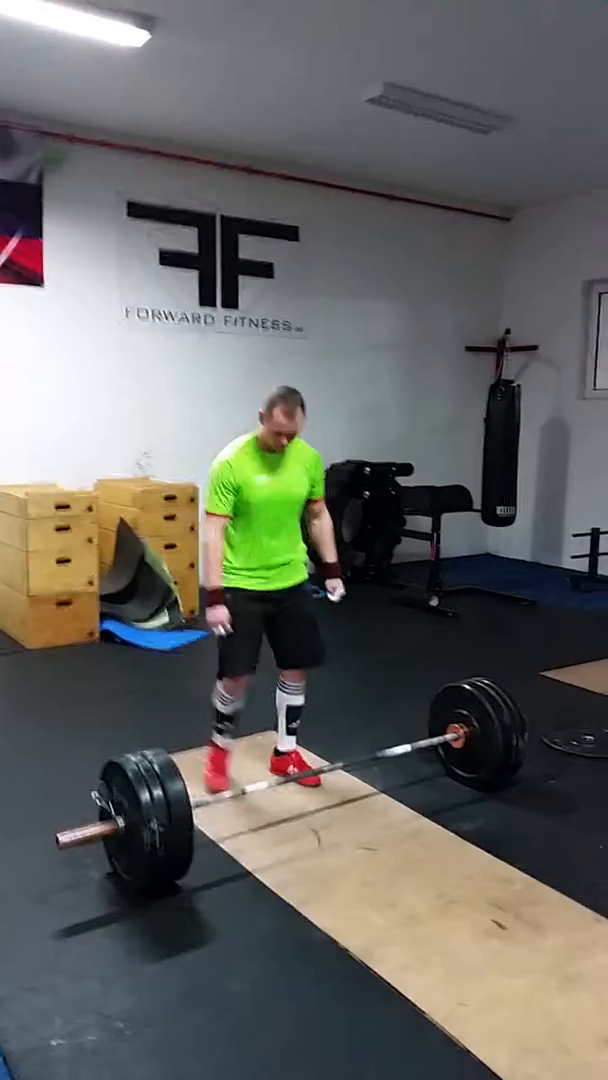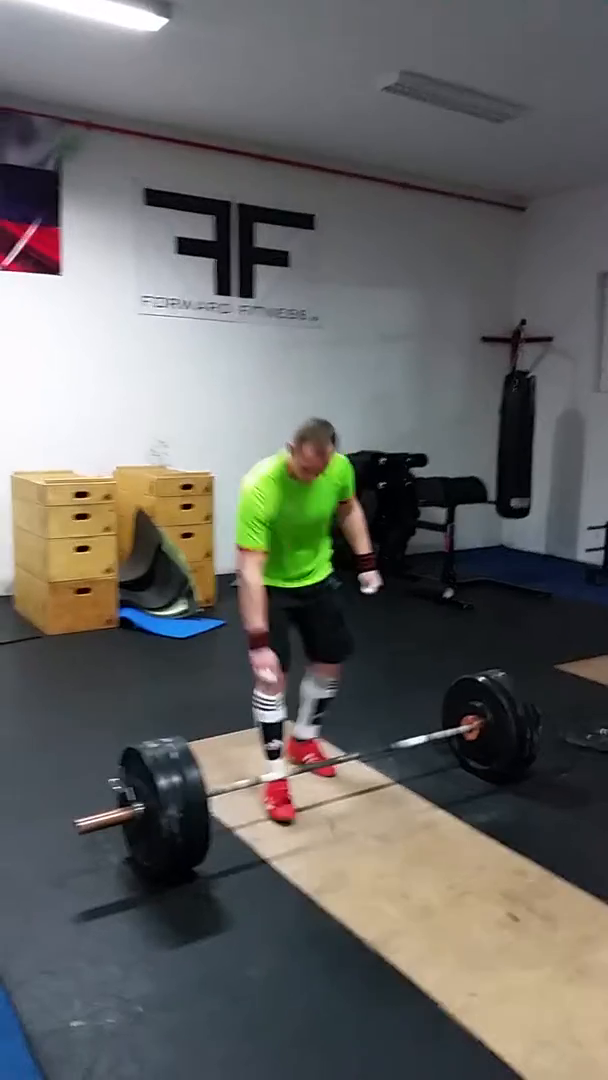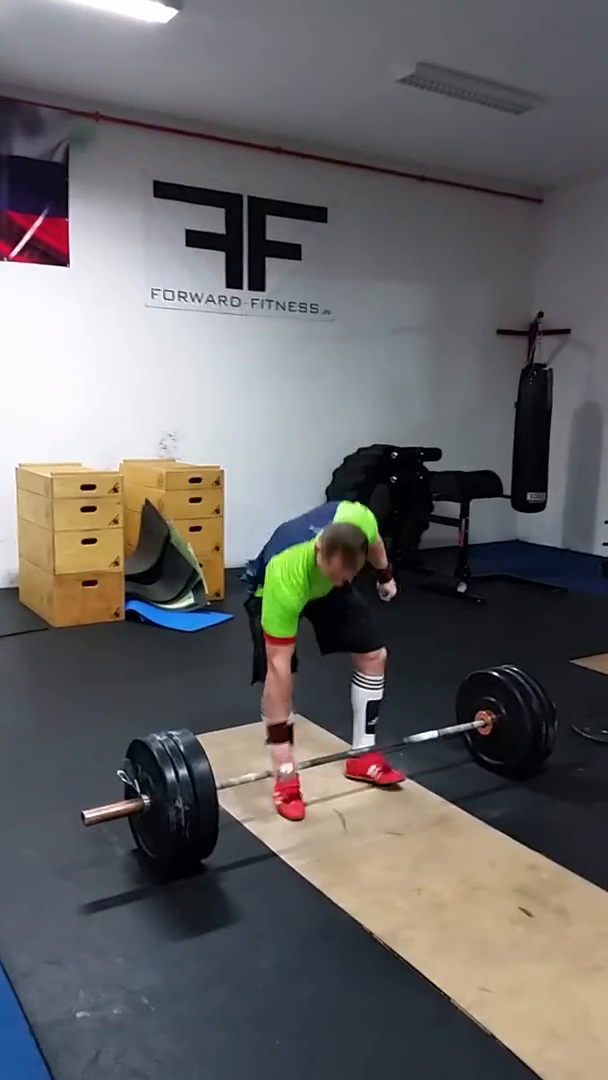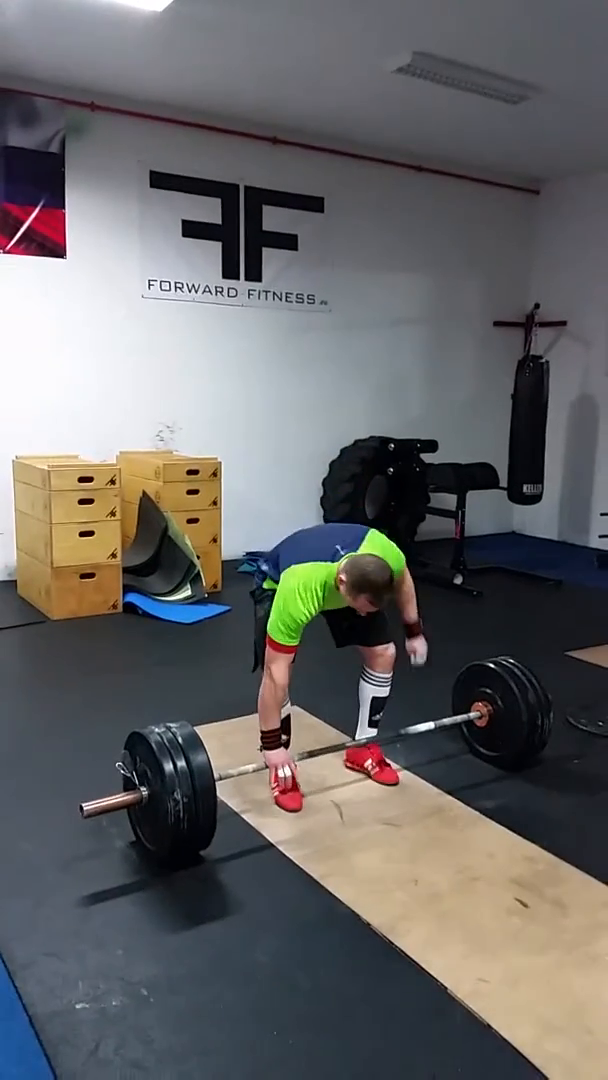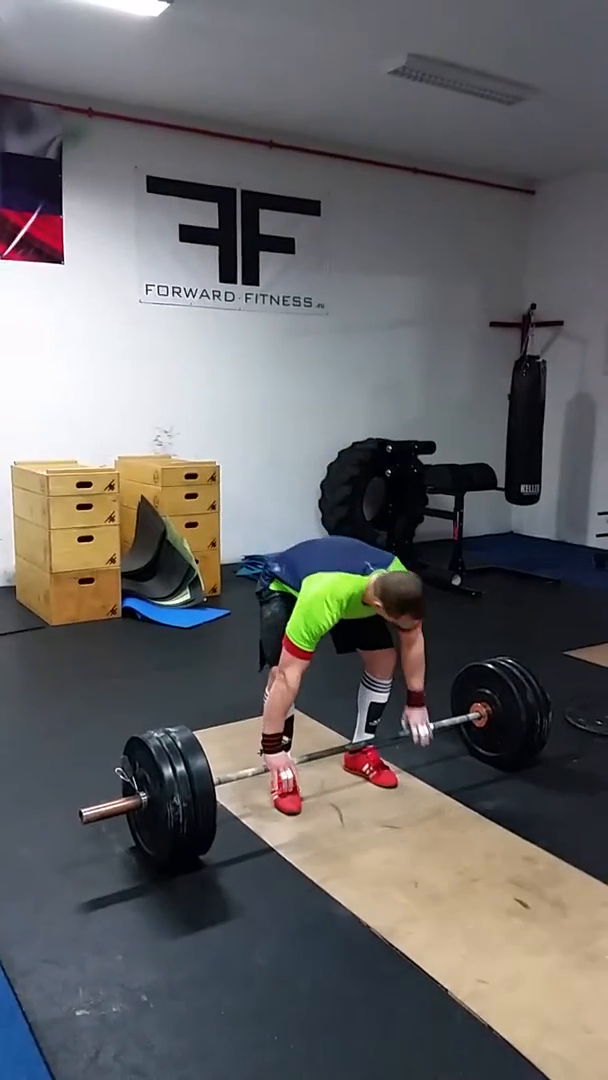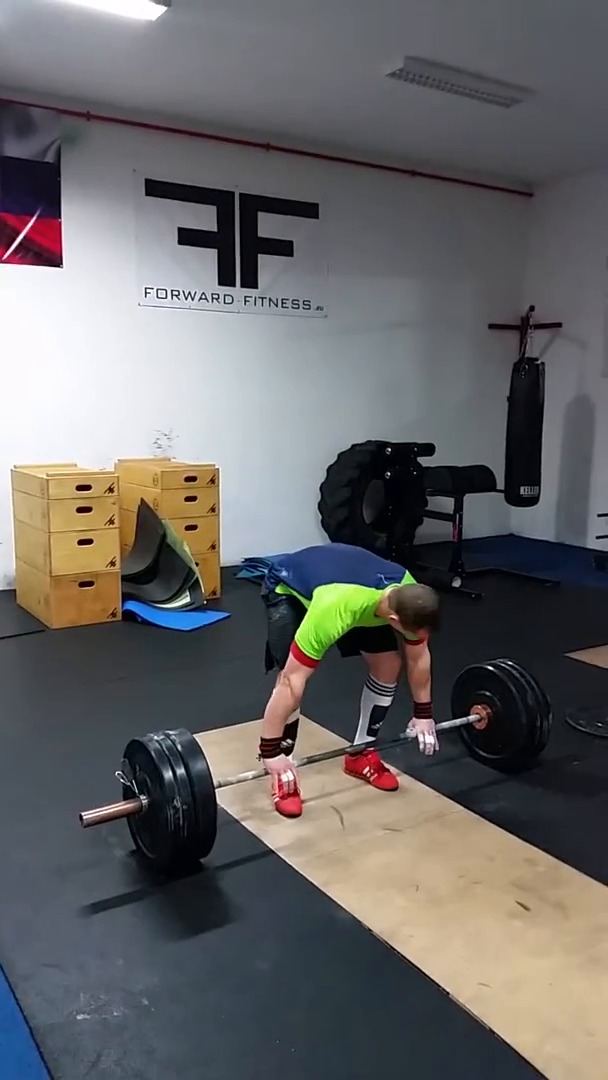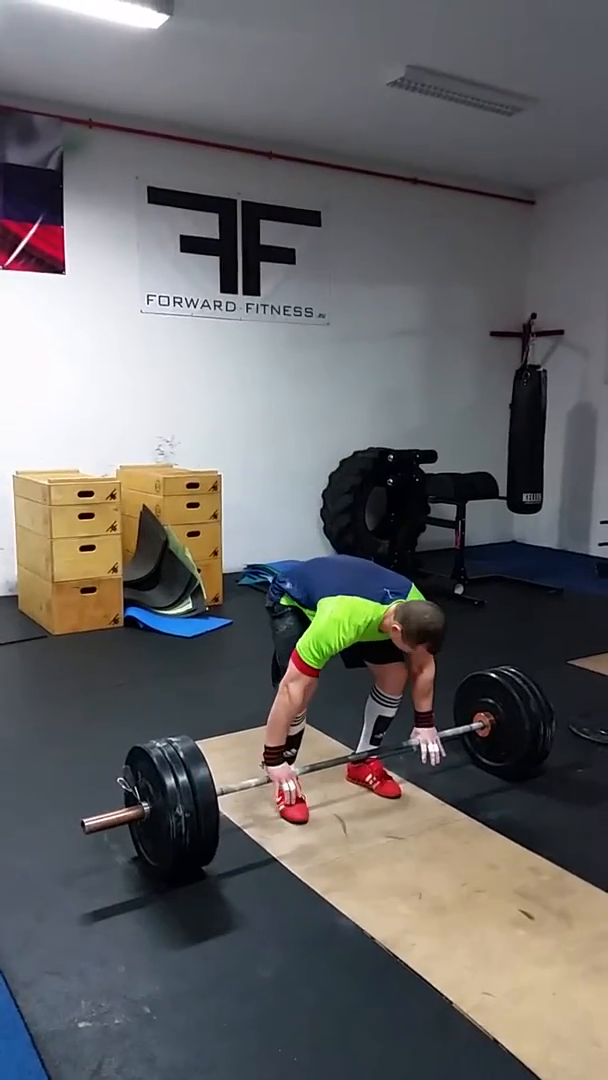
dt=0.3s
person 1, frame 1
left shoulder: (309, 458)
right shoulder: (231, 463)
left elbow: (317, 515)
right elbow: (213, 533)
left wrist: (332, 568)
right wrist: (215, 598)
left hip: (291, 584)
right hip: (239, 586)
left knee: (295, 671)
right knee: (236, 675)
left ankle: (286, 751)
right ankle: (220, 745)
person 1, frame 2
left shoulder: (339, 468)
right shoulder: (260, 489)
left elbow: (350, 510)
right elbow: (250, 570)
left wrist: (366, 562)
right wrist: (258, 641)
left hip: (316, 577)
right hip: (270, 585)
left knee: (329, 662)
right knee: (271, 677)
left ankle: (304, 739)
right ankle: (276, 776)
person 1, frame 3
left shoulder: (359, 521)
right shoulder: (284, 579)
right elbow: (278, 666)
left wrist: (384, 576)
right wrist: (278, 739)
left hip: (326, 587)
right hip: (270, 589)
left knee: (374, 656)
right knee: (281, 676)
left ankle: (363, 755)
right ankle: (286, 777)
person 1, frame 4
left shoulder: (383, 552)
right shoulder: (298, 592)
left elbow: (403, 579)
right elbow: (276, 671)
left wrist: (414, 632)
right wrist: (272, 743)
right hip: (277, 582)
left knee: (383, 652)
right knee: (275, 668)
left ankle: (363, 748)
right ankle: (282, 767)
person 1, frame 5
left shoulder: (401, 586)
right shoulder: (323, 599)
left elbow: (412, 644)
right elbow: (288, 675)
left wrist: (416, 703)
right wrist: (271, 747)
right hip: (283, 584)
left knee: (384, 659)
right knee: (280, 670)
left ankle: (360, 751)
right ankle: (281, 769)
person 1, frame 6
left shoulder: (410, 599)
right shoulder: (335, 608)
left elbow: (418, 658)
right elbow: (293, 681)
left wrist: (423, 713)
right wrist: (270, 751)
right hip: (287, 587)
left knee: (388, 663)
right knee: (289, 673)
left ankle: (361, 754)
right ankle: (284, 770)
person 1, frame 7
left shoulder: (416, 611)
right shoulder: (341, 621)
left elbow: (423, 667)
right elbow: (290, 687)
left wrist: (425, 723)
right wrist: (273, 760)
right hip: (293, 599)
left knee: (395, 675)
right knee: (303, 689)
left ankle: (364, 763)
right ankle: (286, 781)
